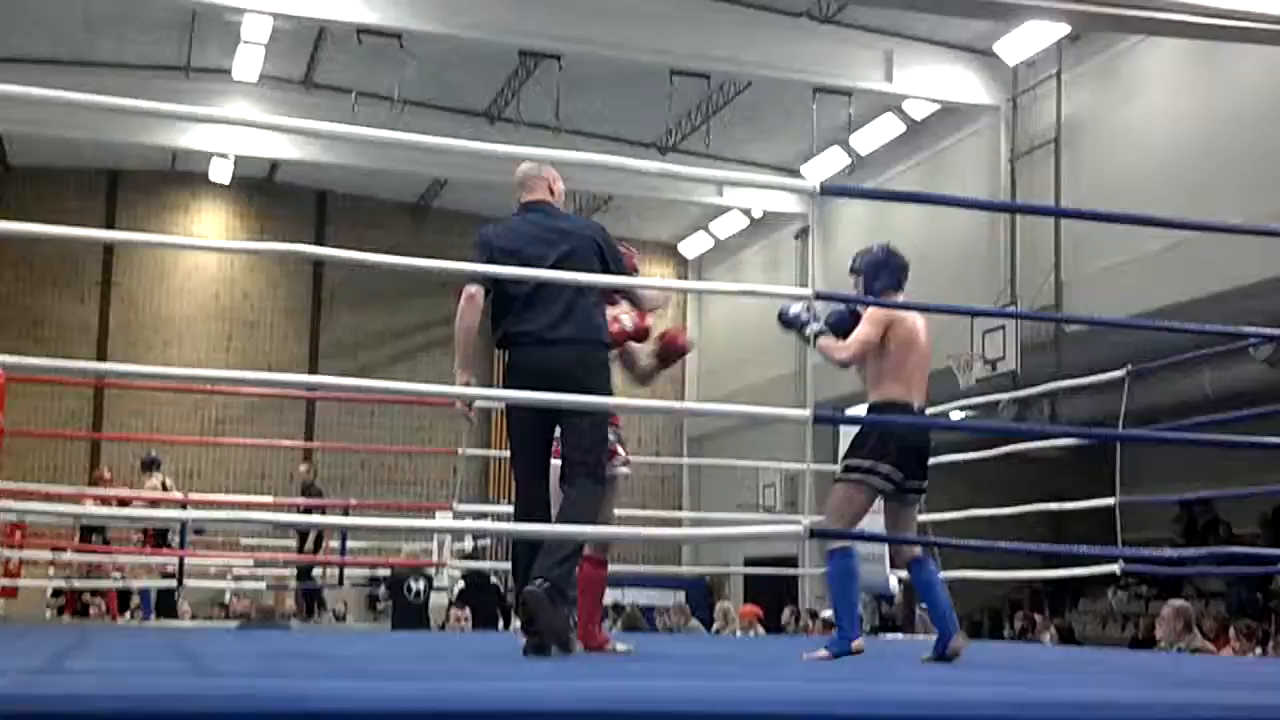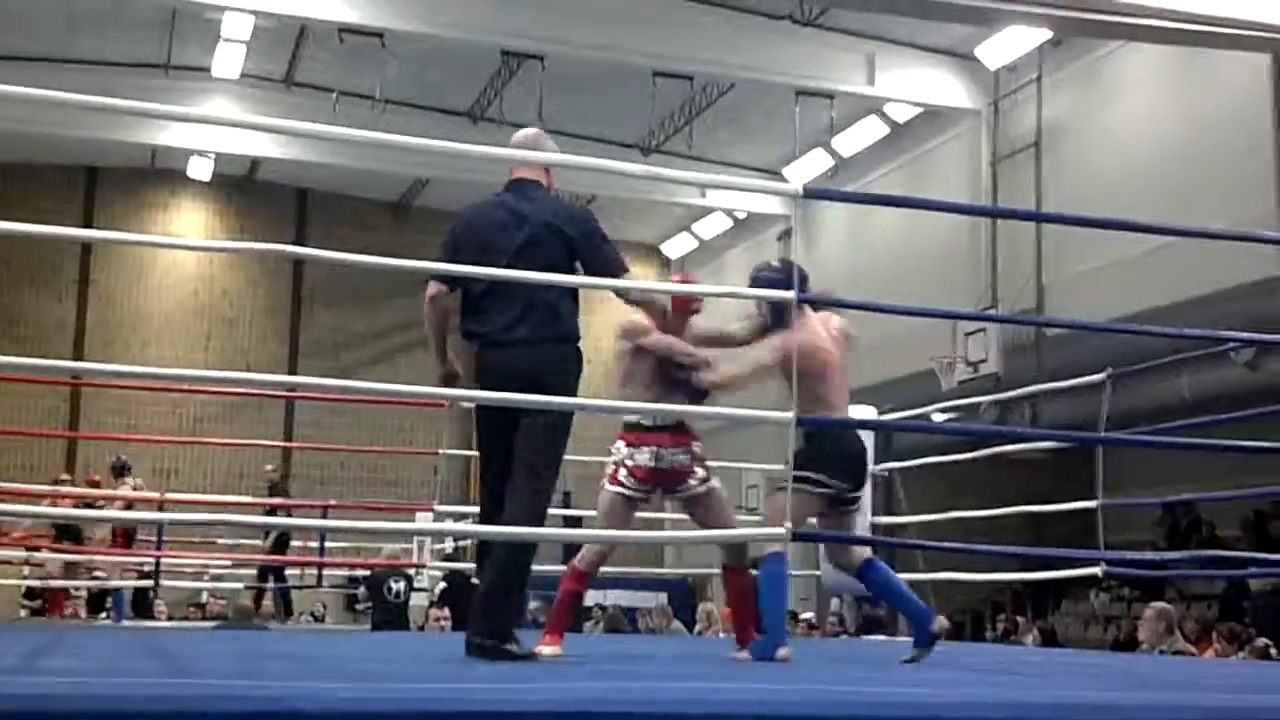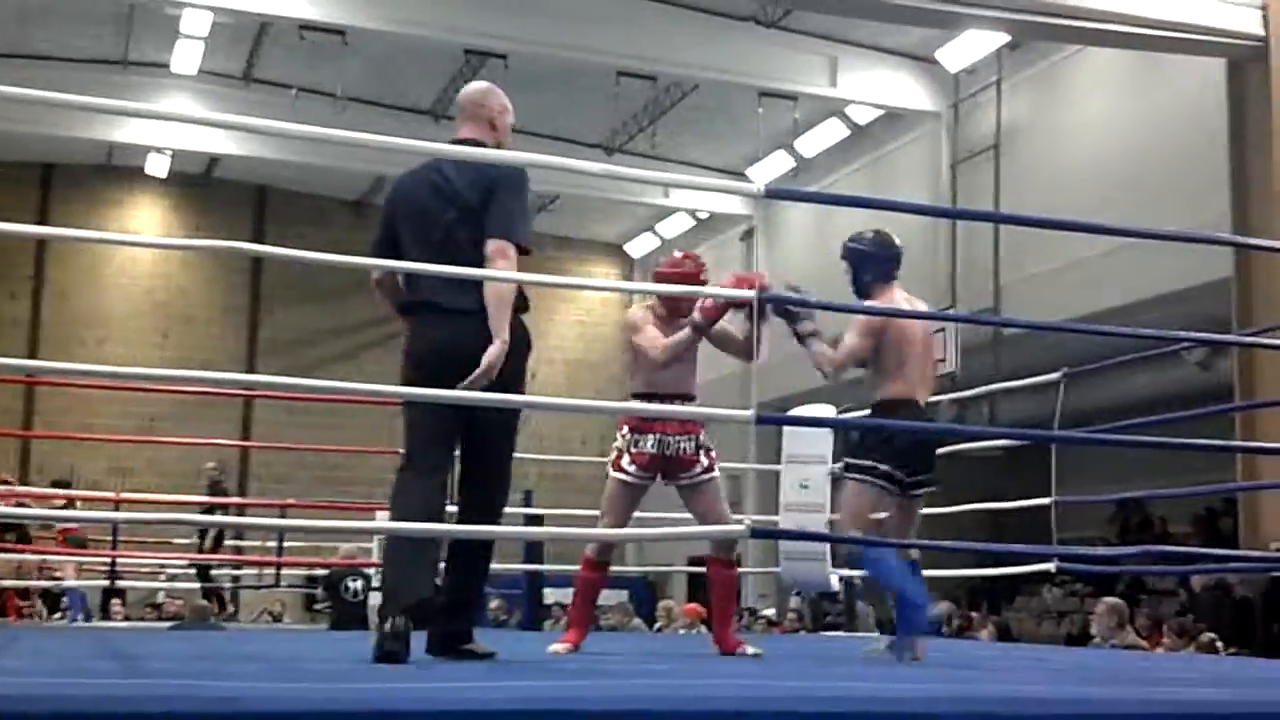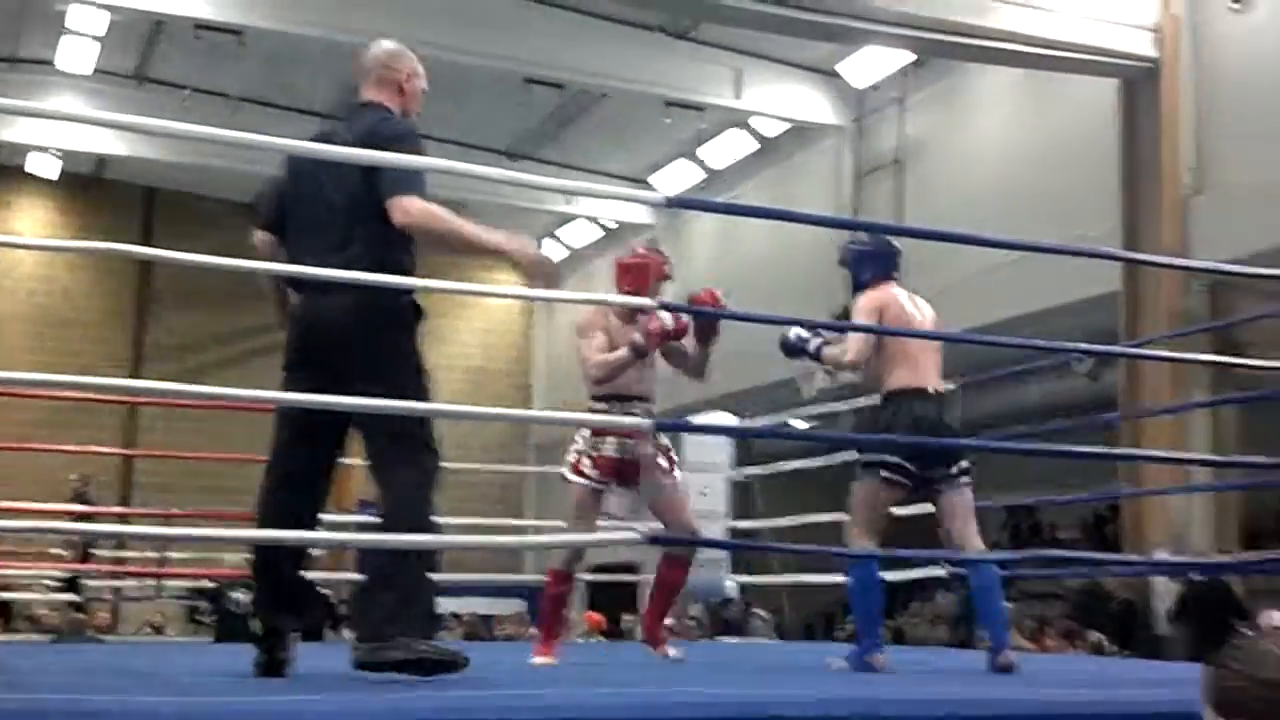
dt=0.5s
person 1, frame 1
left shoulder: (495, 237)
right shoulder: (590, 232)
left elbow: (473, 298)
right elbow: (637, 299)
left wrist: (464, 369)
left hip: (527, 365)
right hip: (585, 363)
left knee: (530, 490)
right knee: (585, 479)
left ankle: (537, 628)
right ankle: (550, 579)
person 1, frame 2
left shoulder: (470, 220)
right shoulder: (569, 217)
left elbow: (437, 295)
right elbow: (625, 289)
left wrist: (443, 358)
right wrist: (660, 301)
left hip: (493, 363)
right hip: (550, 361)
left knee: (495, 489)
right knee: (529, 489)
left ankle: (496, 619)
right ankle: (490, 626)
person 1, frame 3
left shoulder: (410, 184)
right shoulder: (503, 174)
left elbow: (382, 276)
right elbow: (499, 256)
right wrist: (502, 339)
left hip: (429, 338)
right hip: (483, 337)
left knee: (421, 473)
right knee: (485, 484)
left ankle: (401, 610)
right ankle: (453, 628)
person 1, frame 4
left shoulder: (309, 149)
right shoulder: (394, 135)
left elbow: (264, 241)
right elbow: (407, 212)
right wrist: (501, 244)
left hip: (312, 319)
right hip: (374, 313)
left knee: (293, 473)
right knee: (405, 466)
left ankle: (274, 636)
right ankle: (390, 628)
person 2, frame 1
left shoulder: (881, 311)
right shoulder: (916, 320)
left elbow: (844, 356)
left wrist: (811, 328)
right wrist: (845, 328)
left hip: (887, 428)
right hip: (914, 430)
left knee: (835, 527)
right knee: (905, 541)
left ankle: (848, 635)
right ankle: (949, 635)
person 2, frame 2
left shoulder: (794, 341)
right shoulder: (830, 323)
left elbow: (734, 376)
left wrist: (697, 377)
left hip: (824, 445)
right hip: (844, 442)
right knee: (847, 554)
left ankle: (772, 642)
right ankle: (926, 621)
person 2, frame 3
left shoulder: (876, 310)
right shoulder: (918, 308)
left elbow: (832, 367)
left wrist: (806, 327)
left hip: (891, 426)
right hip: (921, 426)
left knee: (853, 527)
right knee: (899, 540)
left ankle: (919, 617)
right ankle: (908, 635)
person 2, frame 4
left shoulder: (870, 300)
right shoulder: (923, 308)
left elbow: (851, 359)
left wrist: (810, 344)
left hip: (903, 418)
right hip: (940, 420)
left knee: (860, 534)
right knee: (967, 541)
left ankle: (868, 649)
right ankle: (1001, 646)
person 3, frame 1
left shoulder: (615, 316)
left elbow: (642, 375)
left wrist: (664, 354)
right wrist: (612, 336)
left hip: (605, 422)
left knee: (600, 534)
left ankle: (591, 631)
person 3, frame 2
left shoulder: (679, 346)
right shoulder: (634, 327)
left elbow: (692, 393)
right elbow: (692, 357)
right wrist: (712, 363)
left hip: (681, 447)
right hip: (637, 448)
left knee: (735, 541)
right knee: (600, 546)
left ankle: (748, 637)
right ankle: (553, 632)
person 3, frame 3
left shoulder: (698, 315)
right shoulder: (638, 316)
left elbow: (747, 351)
right elbow: (662, 356)
left wrist: (755, 313)
right wrist: (703, 319)
left hip: (687, 433)
right hip: (642, 432)
left knee: (723, 532)
right knee: (606, 535)
left ankle: (725, 635)
right ankle: (575, 630)
person 3, frame 4
left shoulder: (656, 320)
right shoulder: (595, 317)
left elbow: (696, 371)
right elbow: (596, 372)
left wrist: (704, 335)
right wrist: (643, 341)
left hip: (644, 438)
right hip: (601, 436)
left knee: (686, 534)
right knee: (576, 542)
left ankle: (654, 627)
right ankle: (547, 639)
